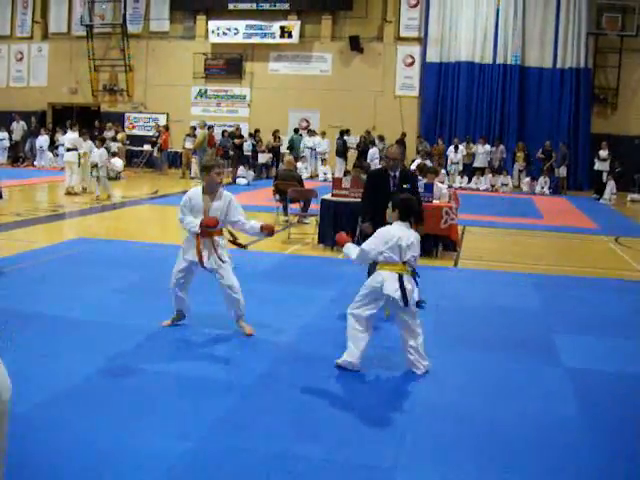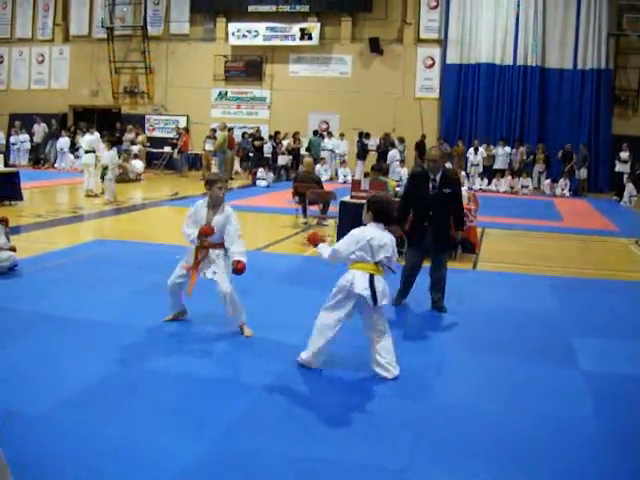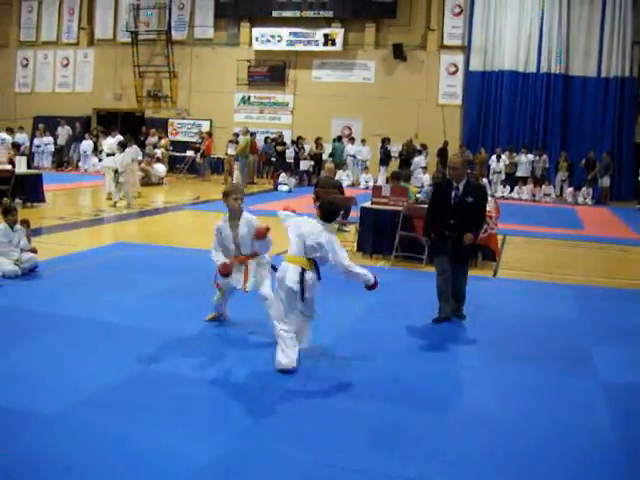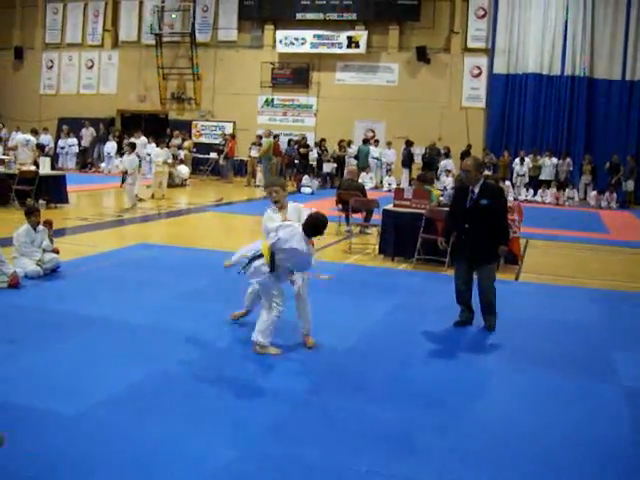
dt=0.4s
person 1, frame 1
left shoulder: (386, 233)
right shoulder: (415, 236)
left elbow: (362, 256)
left wrist: (346, 244)
left hip: (383, 281)
right hip: (405, 284)
left knee: (356, 314)
right knee: (411, 327)
left ankle: (351, 359)
right ankle: (420, 364)
person 1, frame 2
left shoulder: (358, 234)
right shoulder: (390, 239)
left elbow: (334, 255)
right elbow: (391, 264)
left wrist: (319, 244)
left hip: (353, 281)
right hip: (376, 285)
left knee: (328, 318)
right knee: (379, 329)
left ankle: (309, 357)
right ankle: (388, 369)
person 1, frame 3
left shoulder: (302, 223)
right shoulder: (330, 239)
left elbow: (287, 218)
right elbow: (346, 265)
left wrist: (285, 213)
right wrist: (370, 279)
left hip: (288, 273)
right hip: (307, 278)
left knee: (284, 319)
right knee: (304, 315)
left ankle: (286, 360)
person 1, frame 4
left shoulder: (289, 226)
right shoulder: (306, 253)
left elbow: (272, 231)
right elbow: (302, 267)
left hip: (257, 253)
right hip: (267, 272)
right knee: (273, 307)
left ankle: (231, 262)
right ankle: (262, 344)
person 2, frame 1
left shoulder: (410, 176)
right shoulder: (374, 175)
left elbow: (416, 200)
right elbow: (366, 200)
left wrist: (418, 222)
right wrist: (366, 221)
left hip: (402, 226)
right hip: (380, 226)
left knee: (407, 261)
right knee: (376, 261)
left ankle: (412, 295)
right ankle: (374, 292)
person 2, frame 2
left shoulder: (452, 180)
right shoulder: (415, 177)
left elbow: (457, 206)
right elbow: (405, 201)
left wrist: (459, 228)
right wrist: (399, 223)
left hip: (441, 232)
right hip: (419, 230)
left knee: (439, 269)
right knee: (411, 266)
left ankle: (437, 300)
right ankle: (401, 295)
person 2, frame 3
left shoulder: (477, 190)
right shoulder: (440, 187)
left elbow: (480, 217)
right elbow: (431, 212)
left wrist: (473, 233)
right wrist: (427, 234)
left hip: (462, 241)
right hip: (441, 240)
left knee: (459, 279)
right knee: (443, 277)
left ankle: (457, 308)
right ankle: (445, 312)
person 2, frame 4
left shoulder: (494, 191)
right shoulder: (460, 190)
left elbow: (501, 220)
right elbow: (452, 215)
left wrist: (503, 243)
right wrist: (445, 235)
left hip: (485, 247)
right hip: (462, 244)
left knee: (486, 285)
right knee: (462, 283)
left ankle: (489, 319)
right ankle: (466, 315)
person 3, frame 1
left shoulder: (227, 198)
right shoulder: (192, 195)
left elbow: (240, 221)
right elbow: (183, 217)
left wrist: (260, 228)
right wrist: (199, 224)
left hip: (215, 244)
right hip: (193, 243)
left knee: (229, 283)
right knee: (177, 281)
left ankle: (240, 319)
right ankle: (180, 313)
person 3, frame 2
left shoulder: (228, 213)
right shoulder: (198, 207)
left elbow: (234, 238)
right elbow: (187, 228)
left wrist: (238, 258)
right wrist: (196, 235)
left hip: (217, 255)
right hip: (197, 252)
left knee: (226, 290)
right knee: (174, 282)
left ankle: (241, 324)
right ankle: (179, 311)
person 3, frame 3
left shoulder: (251, 221)
right shoulder: (221, 226)
left elbow: (264, 247)
right elbow: (217, 250)
left wrist: (263, 238)
right wrist: (221, 264)
left hip: (256, 265)
right hip: (235, 265)
left knee: (266, 294)
right knee: (222, 294)
right ankle: (219, 313)
person 3, frame 4
left shoulder: (298, 209)
right shoulder: (269, 214)
right elbow: (270, 230)
left knee: (301, 295)
right knee: (257, 287)
left ankle: (306, 333)
right ankle: (246, 310)
